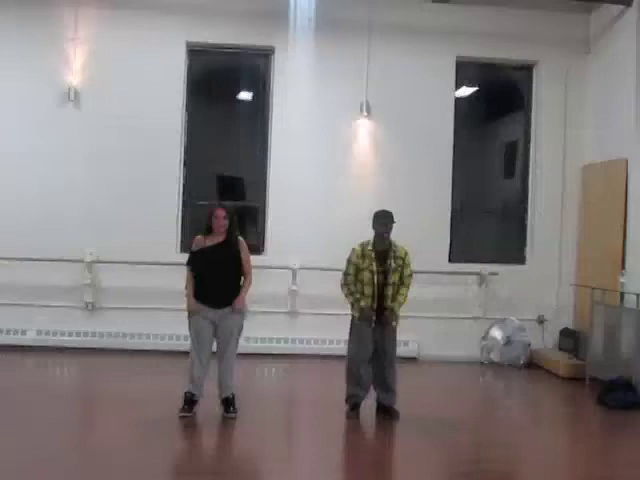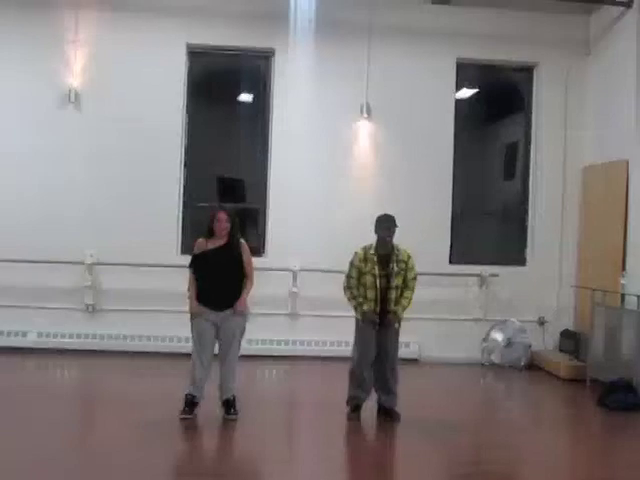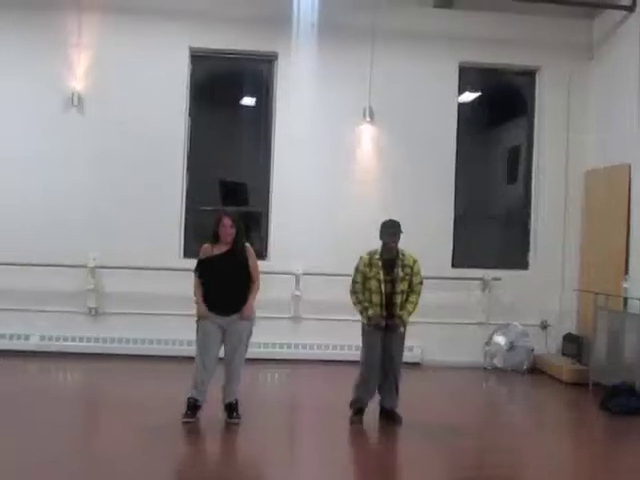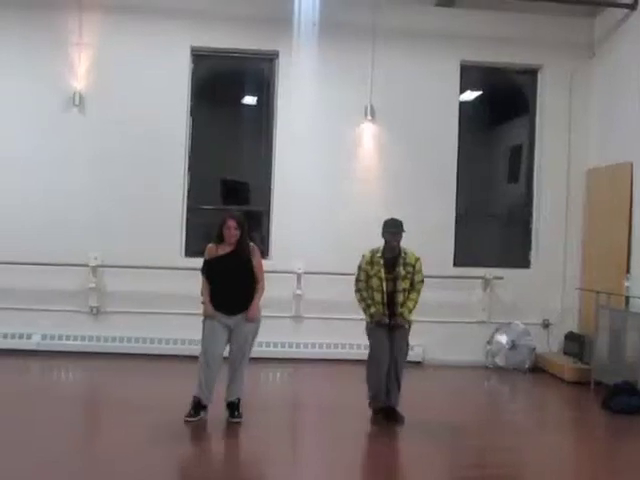
dt=0.2s
person 1, frame 1
left shoulder: (238, 243)
right shoulder: (199, 242)
left elbow: (247, 274)
right elbow: (191, 272)
left wrist: (242, 296)
right wrist: (189, 298)
left hip: (230, 307)
right hip: (202, 307)
left knee: (227, 353)
right knee: (199, 351)
left ankle: (228, 397)
right ankle: (192, 396)
person 1, frame 2
left shoulder: (240, 245)
right shoulder: (201, 245)
left elbow: (249, 277)
right elbow: (193, 275)
left wrist: (243, 298)
right wrist: (192, 300)
left hip: (232, 310)
right hip: (204, 309)
left knee: (229, 356)
right knee: (201, 354)
left ankle: (229, 399)
right ankle: (192, 398)
person 1, frame 3
left shoulder: (245, 250)
right shoulder: (207, 250)
left elbow: (255, 281)
right elbow: (198, 279)
left wrist: (249, 304)
right wrist: (200, 303)
left hip: (239, 315)
right hip: (211, 314)
left knee: (235, 360)
right knee: (204, 357)
left ankle: (231, 403)
right ankle: (195, 401)
person 1, frame 4
left shoulder: (250, 250)
right shoulder: (212, 250)
left elbow: (260, 282)
right elbow: (205, 279)
left wrist: (255, 305)
right wrist: (207, 303)
left hip: (245, 314)
right hip: (217, 314)
left knee: (239, 359)
right knee: (209, 356)
left ankle: (233, 402)
right ankle: (200, 402)
person 2, frame 1
left shoulder: (401, 254)
right shoulder: (359, 252)
left elbow: (405, 284)
right elbow: (347, 282)
left wrist: (394, 308)
right wrist: (360, 305)
left hip: (387, 315)
right hip: (363, 314)
left knee: (387, 359)
right knee: (358, 357)
left ankle: (386, 403)
right ankle: (354, 402)
person 2, frame 2
left shoulder: (404, 257)
right shoulder: (361, 255)
left elbow: (409, 287)
right elbow: (350, 286)
left wrist: (397, 312)
right wrist: (362, 309)
left hip: (391, 318)
right hip: (367, 317)
left knee: (389, 361)
right knee: (362, 359)
left ankle: (386, 405)
right ankle: (355, 403)
person 2, frame 3
left shoulder: (410, 262)
right shoulder: (366, 260)
left elbow: (415, 291)
right elbow: (356, 291)
left wrist: (403, 316)
right wrist: (369, 314)
left hip: (396, 321)
right hip: (373, 321)
left knee: (393, 364)
right knee: (370, 363)
left ankle: (388, 408)
right ankle: (358, 407)
person 2, frame 4
left shoulder: (413, 260)
right shoulder: (369, 259)
left elbow: (416, 289)
right elbow: (360, 288)
left wrist: (404, 314)
right wrist: (372, 312)
left hip: (400, 320)
right hip: (377, 319)
left knee: (397, 363)
right knee: (378, 360)
left ankle: (391, 406)
right ankle: (378, 405)
